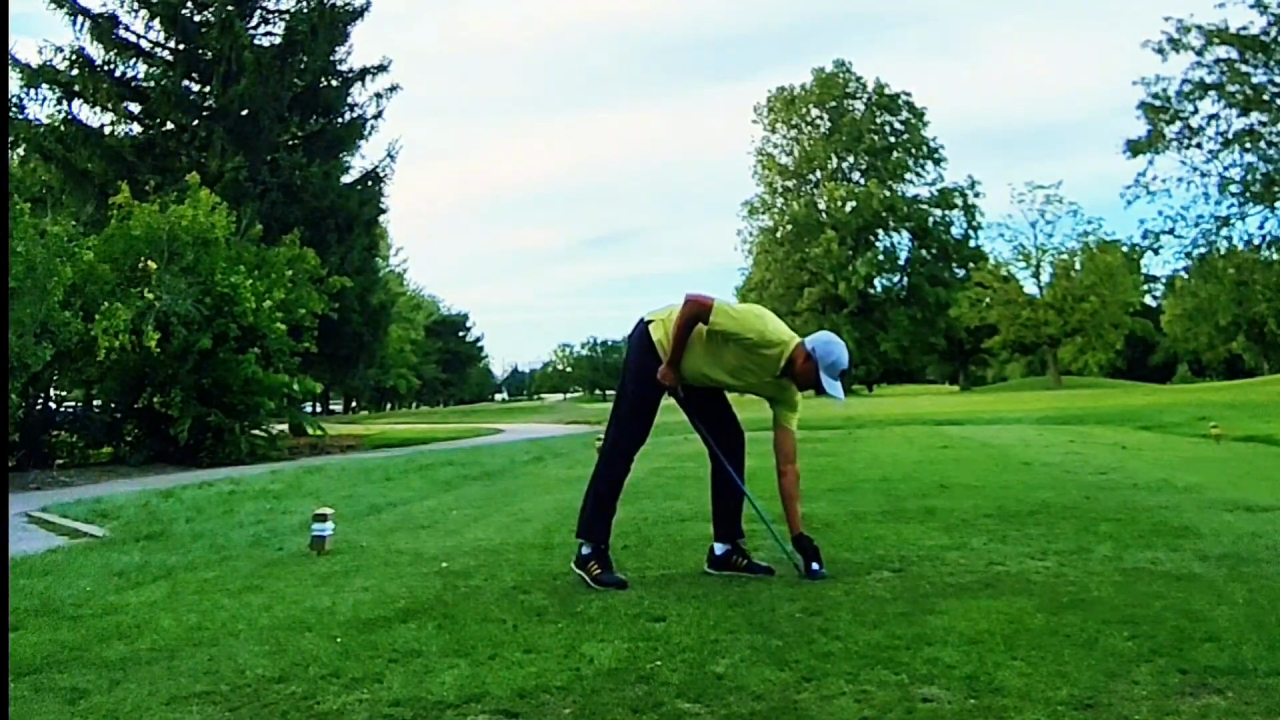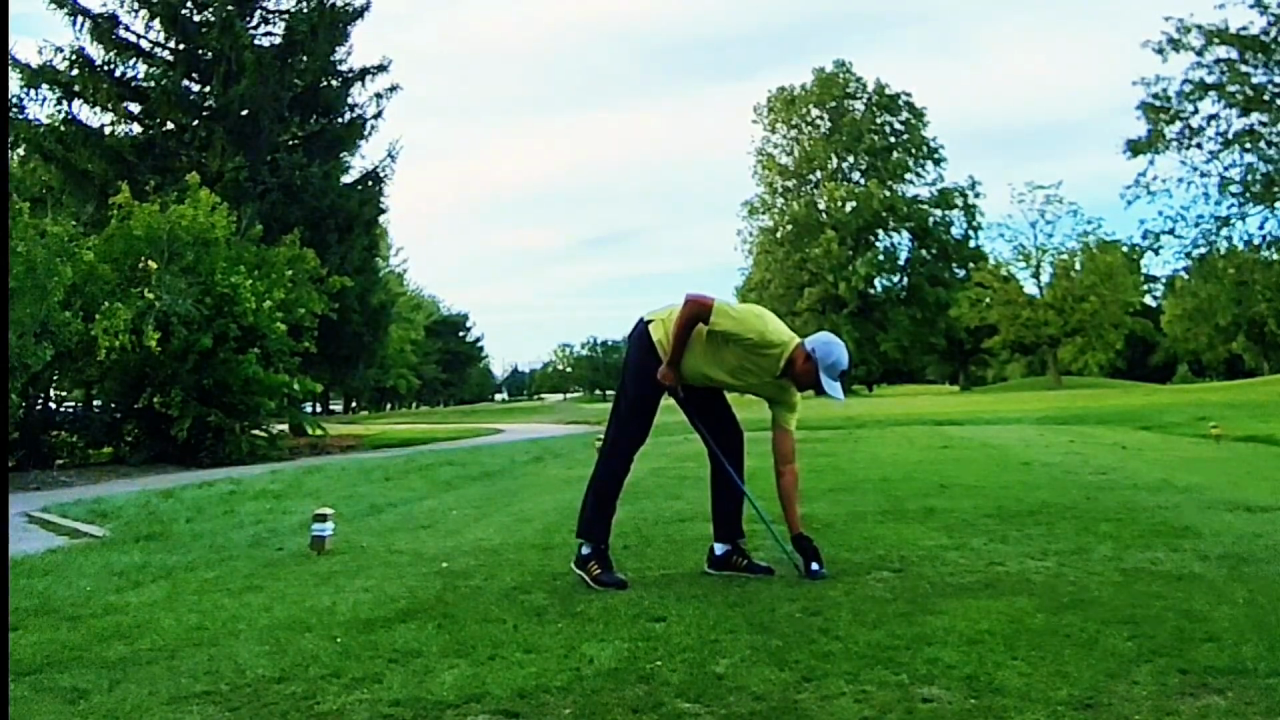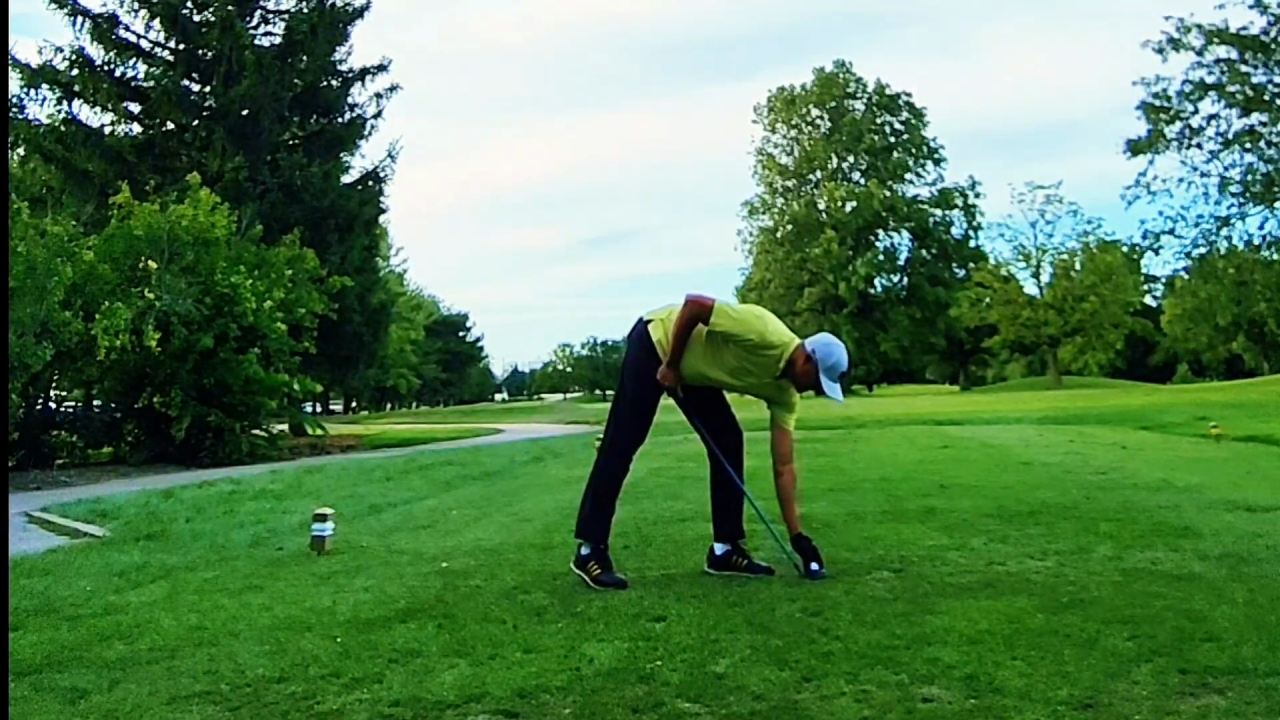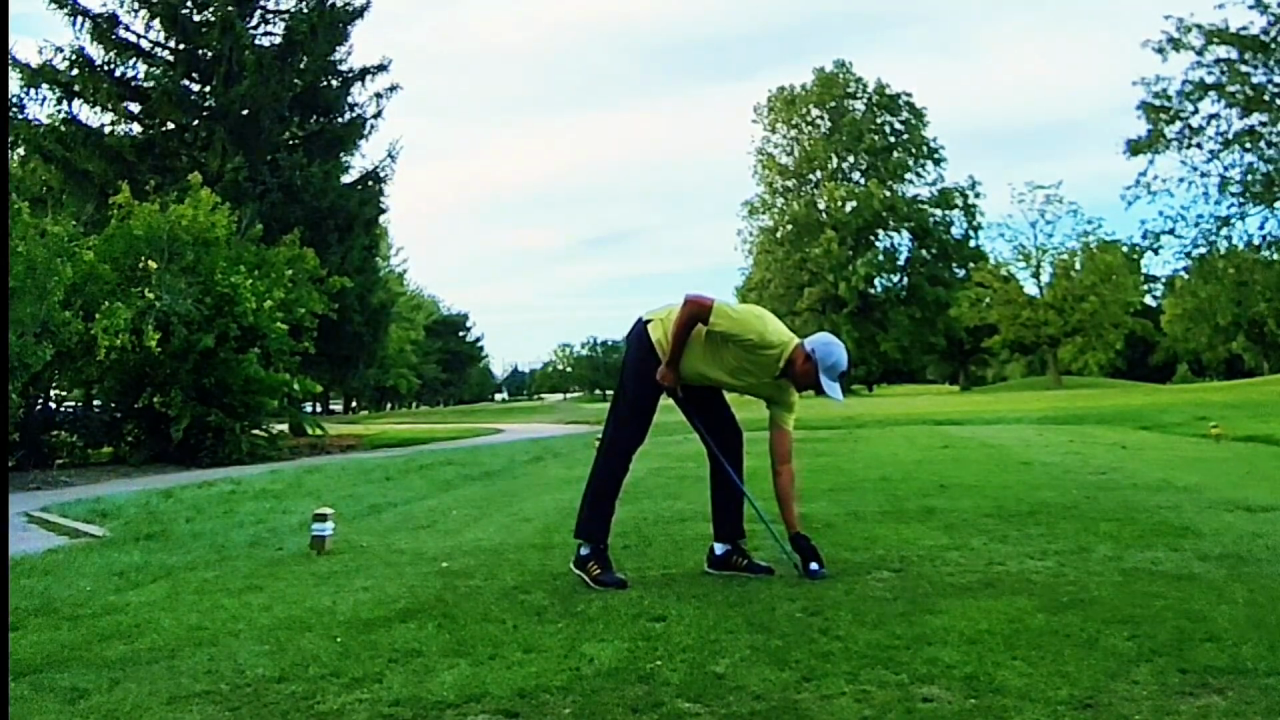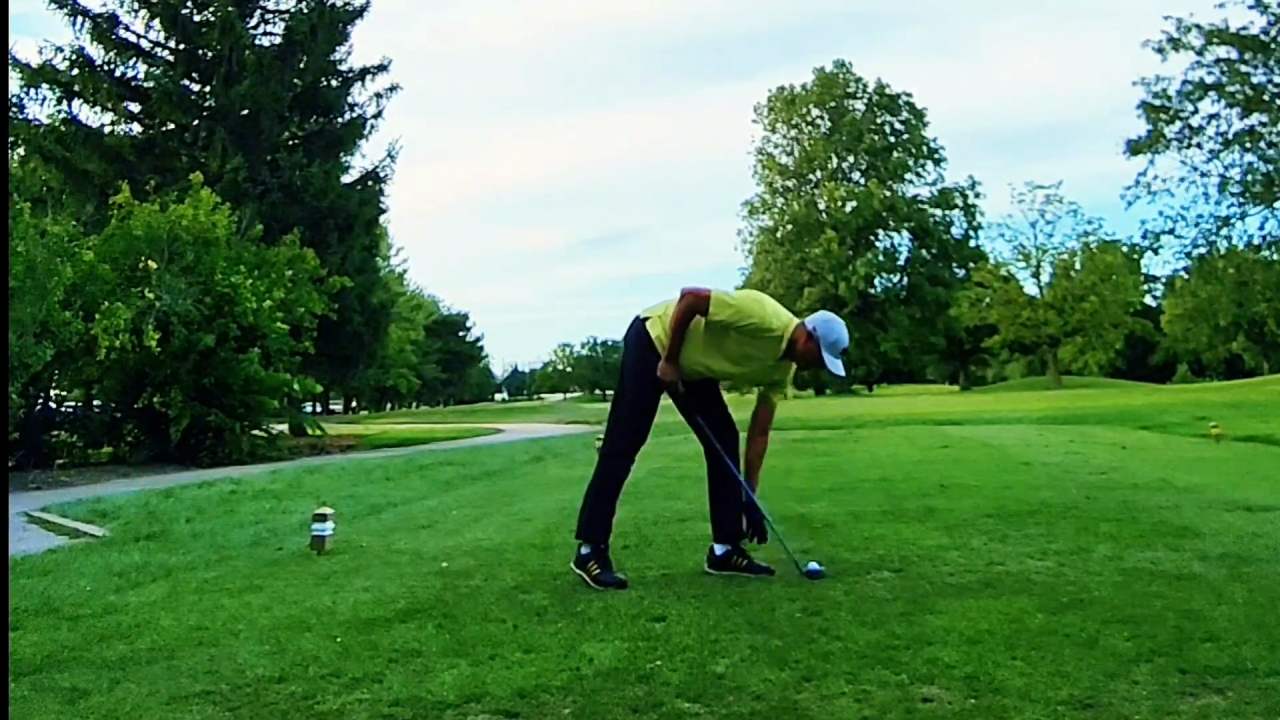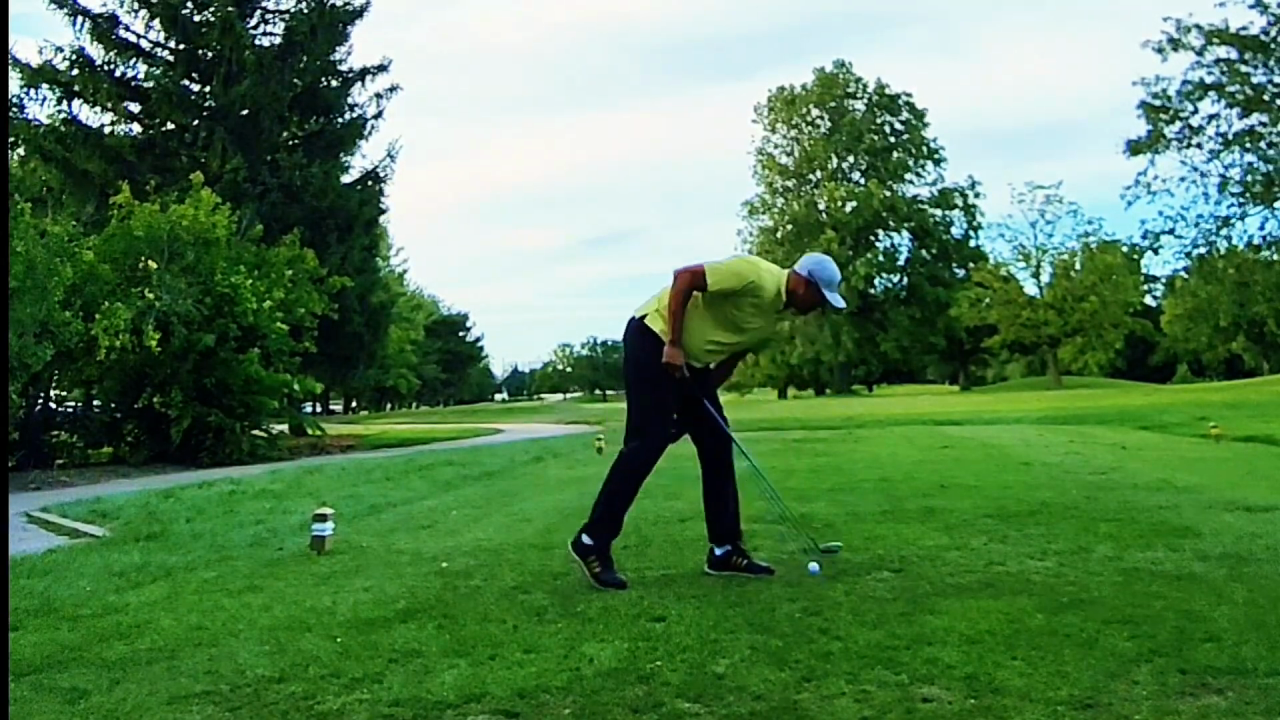
dt=0.2s
person 1, frame 1
left shoulder: (785, 389)
right shoulder: (762, 330)
left elbow: (787, 466)
right elbow: (692, 303)
left wrist: (798, 534)
right wrist: (671, 365)
left hip: (695, 371)
right hip: (657, 341)
left knee: (730, 443)
right knee: (623, 445)
left ankle: (725, 548)
right ankle: (591, 550)
person 1, frame 2
left shoulder: (785, 390)
right shoulder: (763, 331)
left elbow: (785, 465)
right elbow: (692, 303)
left wrist: (797, 533)
right wrist: (671, 365)
left hip: (695, 371)
right hip: (657, 340)
left knee: (729, 443)
right knee: (623, 445)
left ankle: (725, 548)
right ankle: (591, 550)
person 1, frame 3
left shoulder: (784, 390)
right shoulder: (763, 332)
left elbow: (784, 466)
right elbow: (692, 304)
left wrist: (796, 534)
right wrist: (670, 365)
left hip: (694, 370)
right hip: (656, 341)
left knee: (729, 443)
right knee: (621, 445)
left ankle: (726, 548)
right ankle: (590, 550)
person 1, frame 4
left shoulder: (783, 388)
right shoulder: (761, 332)
left elbow: (782, 463)
right elbow: (691, 304)
left wrist: (794, 530)
right wrist: (670, 366)
right hip: (655, 342)
left knee: (728, 442)
right knee: (621, 445)
left ankle: (725, 548)
right ankle: (590, 550)
person 1, frame 5
left shoulder: (782, 367)
right shoulder: (760, 315)
left elbow: (759, 431)
right elbow: (688, 298)
left wrist: (749, 498)
right wrist: (669, 361)
right hip: (653, 339)
left knee: (724, 441)
right knee: (624, 444)
left ankle: (725, 548)
right ankle: (590, 550)
person 1, frame 6
left shoulder: (779, 318)
right shoulder: (755, 275)
left elbow: (732, 357)
right elbow: (683, 276)
left wrist: (699, 401)
right wrist: (675, 347)
left hip: (692, 362)
right hip: (653, 332)
left knee: (717, 443)
right knee: (647, 443)
left ankle: (725, 549)
right ankle: (592, 541)
